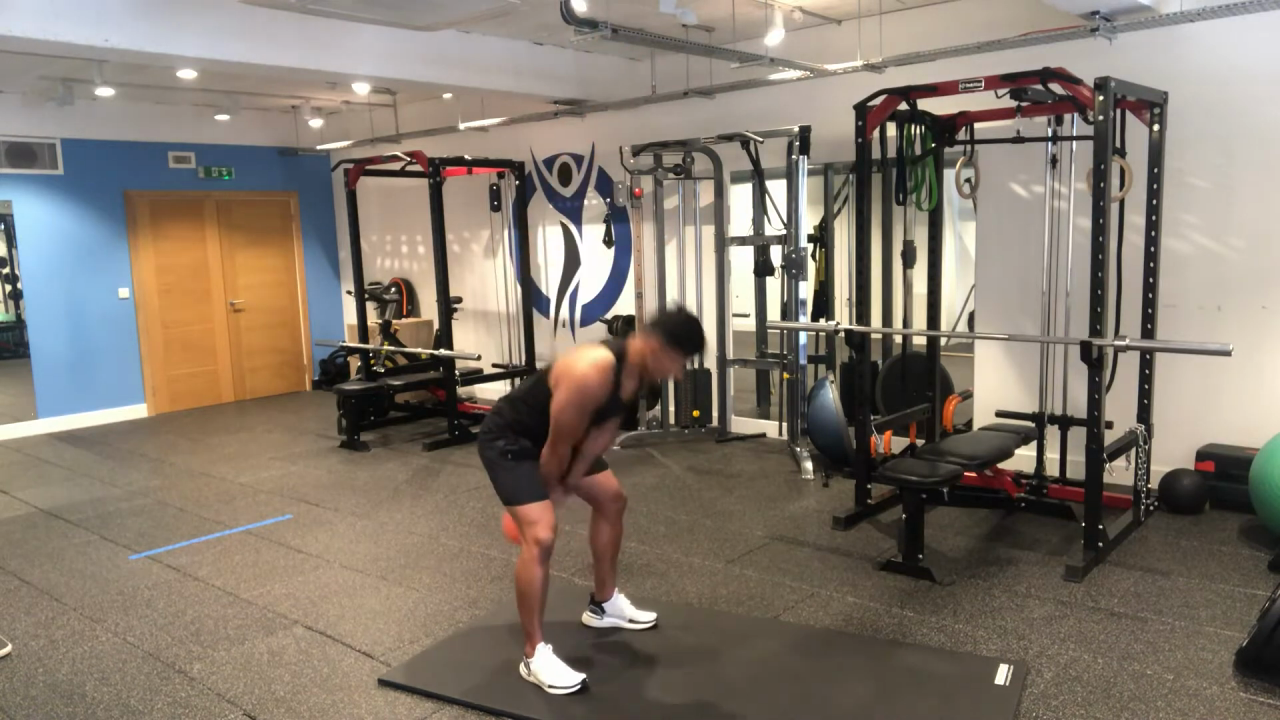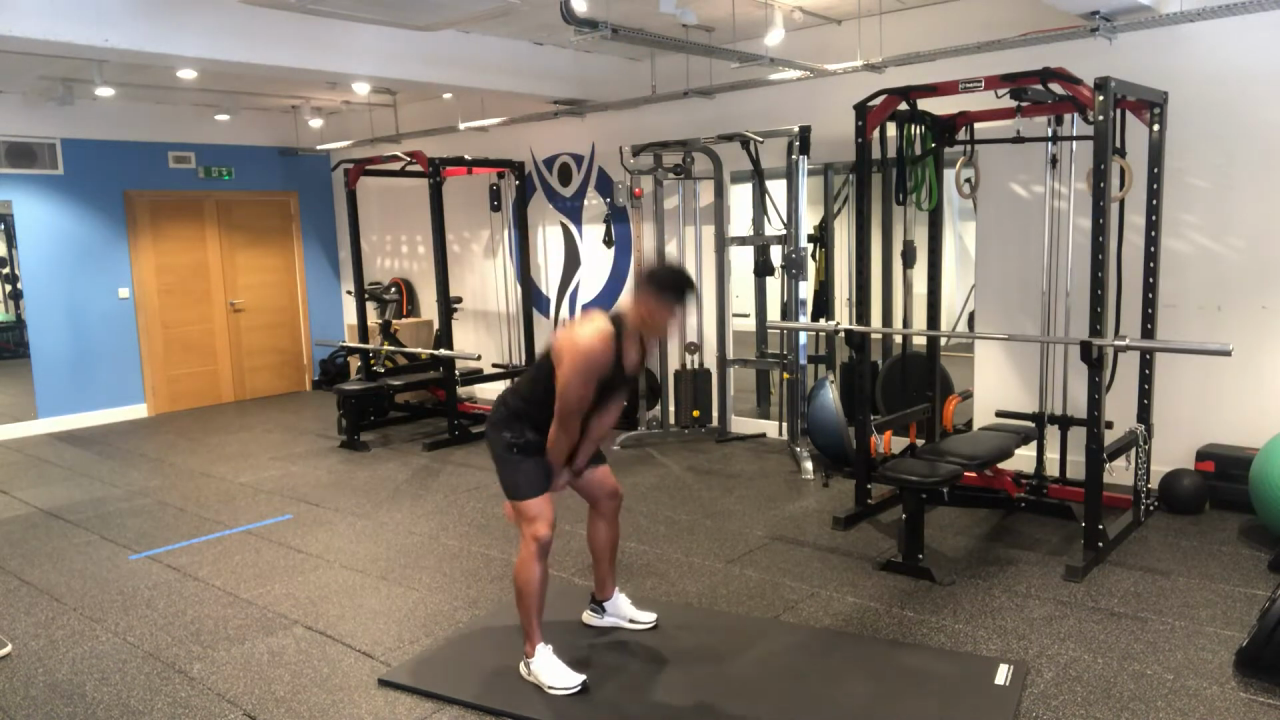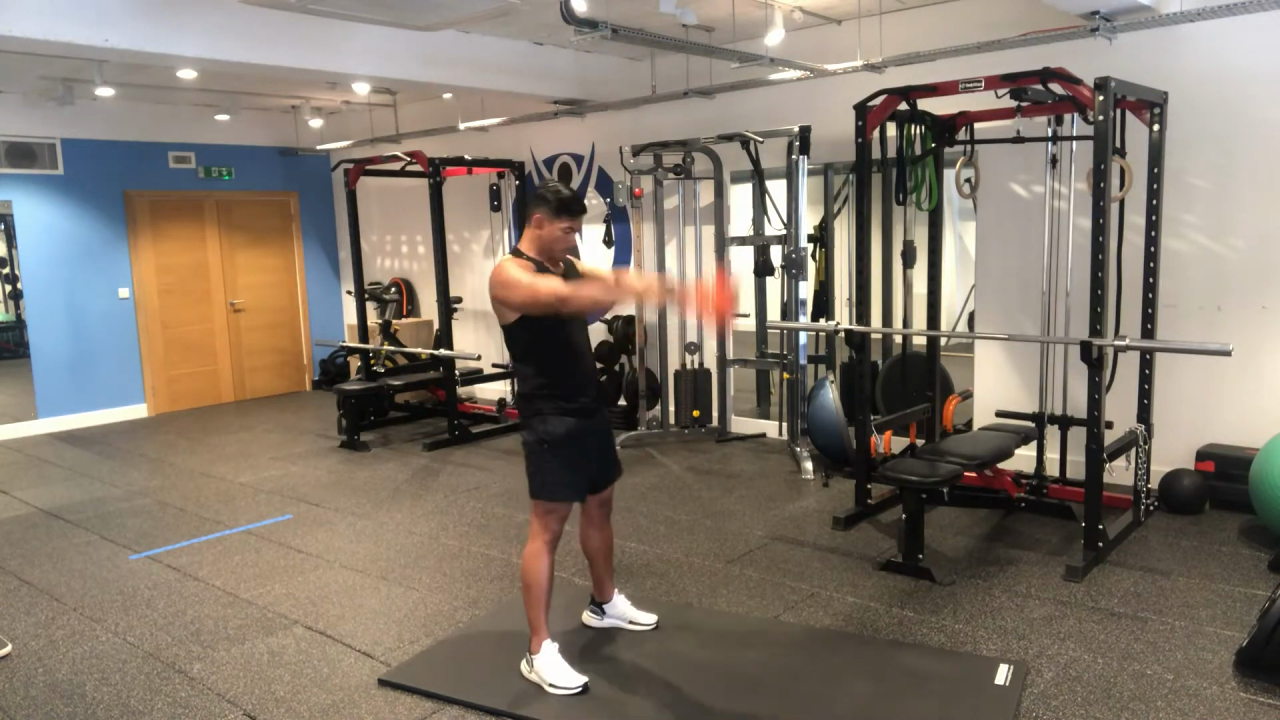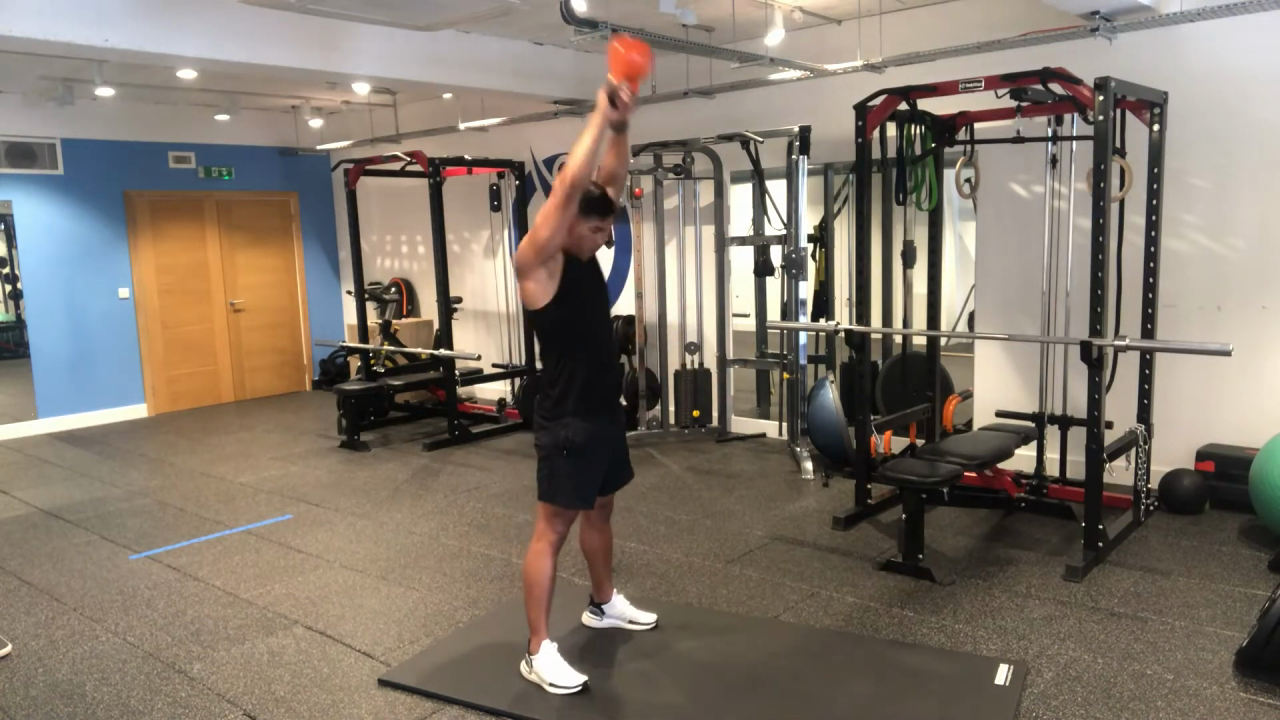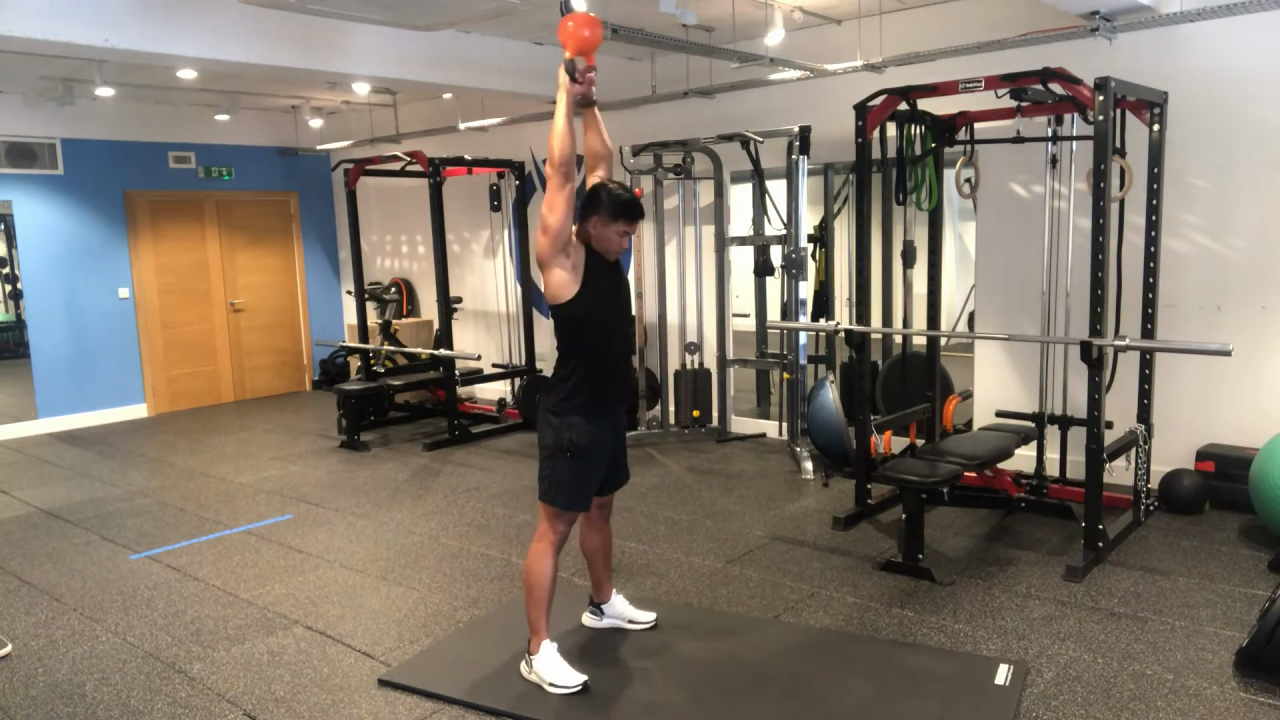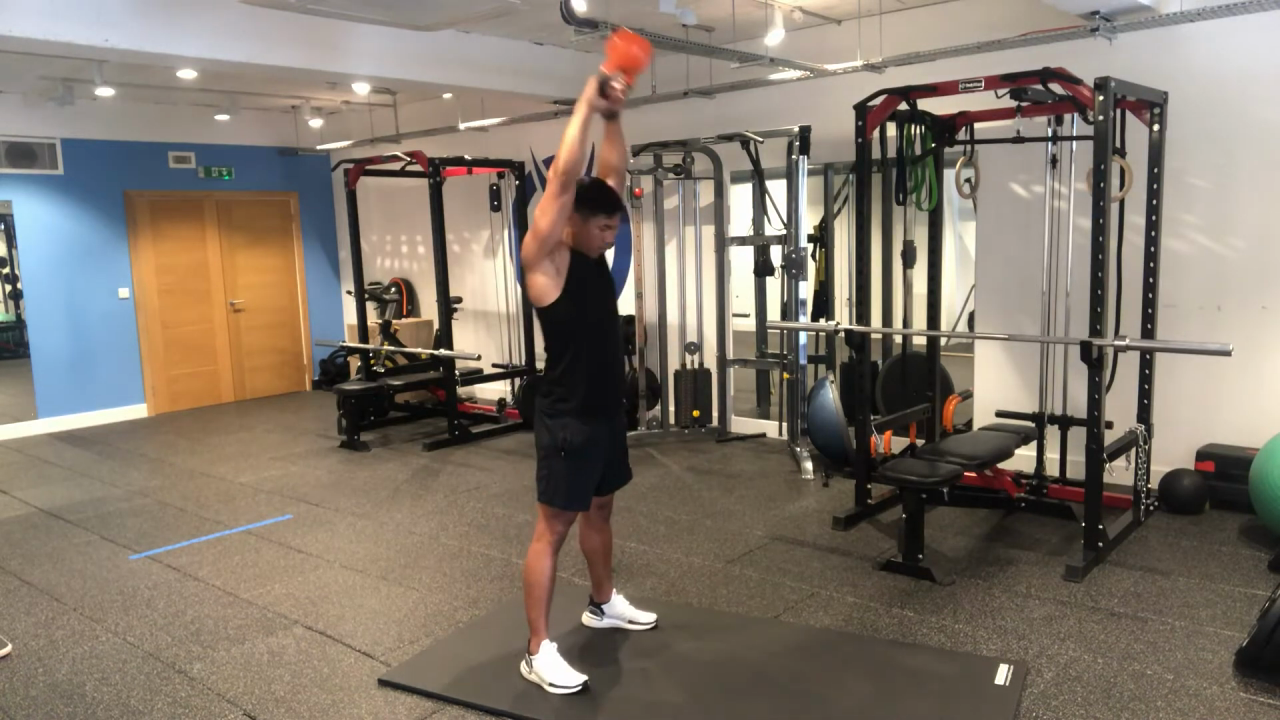
dt=0.3s
person 1, frame 1
left shoulder: (640, 372)
right shoulder: (591, 373)
left elbow: (604, 431)
right elbow: (556, 447)
left wrist: (568, 483)
right wrist: (549, 494)
right hip: (509, 439)
left knee: (612, 498)
right knee: (541, 535)
left ankle: (604, 602)
right ankle: (535, 656)
person 1, frame 2
left shoulder: (637, 345)
right shoulder: (592, 342)
left elbow: (609, 411)
right elbow: (564, 421)
left wrist: (572, 468)
right wrist: (553, 469)
left hip: (570, 430)
right hip: (519, 424)
left knee: (609, 497)
right knee: (540, 530)
left ankle: (604, 603)
right ankle: (535, 655)
person 1, frame 3
left shoulder: (568, 264)
right shoulder: (510, 275)
left elbow: (606, 286)
right elbow: (567, 298)
left wrist: (650, 285)
right wrist: (637, 286)
left hip: (590, 409)
right hip: (550, 418)
left knee: (599, 506)
right knee: (548, 527)
left ankle: (604, 603)
right ankle: (539, 652)
person 1, frame 4
left shoulder: (584, 255)
right shoulder: (538, 262)
left elbow: (611, 181)
right elbow: (568, 189)
left wrist: (620, 124)
right wrist: (599, 119)
left hip: (605, 411)
right hip: (566, 419)
left knee: (600, 512)
right knee: (553, 528)
left ankle: (604, 604)
right ankle: (537, 652)
person 1, frame 5
left shoulder: (605, 253)
right shoulder: (561, 257)
left elbow: (599, 165)
right elbow: (561, 172)
left wrist: (588, 104)
right wrist: (566, 99)
left hip: (608, 413)
right hip: (572, 419)
left knee: (599, 513)
right knee: (555, 528)
left ankle: (603, 603)
right ankle: (538, 652)
person 1, frame 6
left shoulder: (592, 252)
right shoulder: (545, 257)
left elbow: (611, 175)
right elbow: (563, 180)
left wrist: (614, 114)
right wrist: (585, 106)
left hip: (606, 411)
right hip: (567, 418)
left knee: (599, 511)
right knee: (553, 529)
left ankle: (603, 604)
right ankle: (537, 653)
